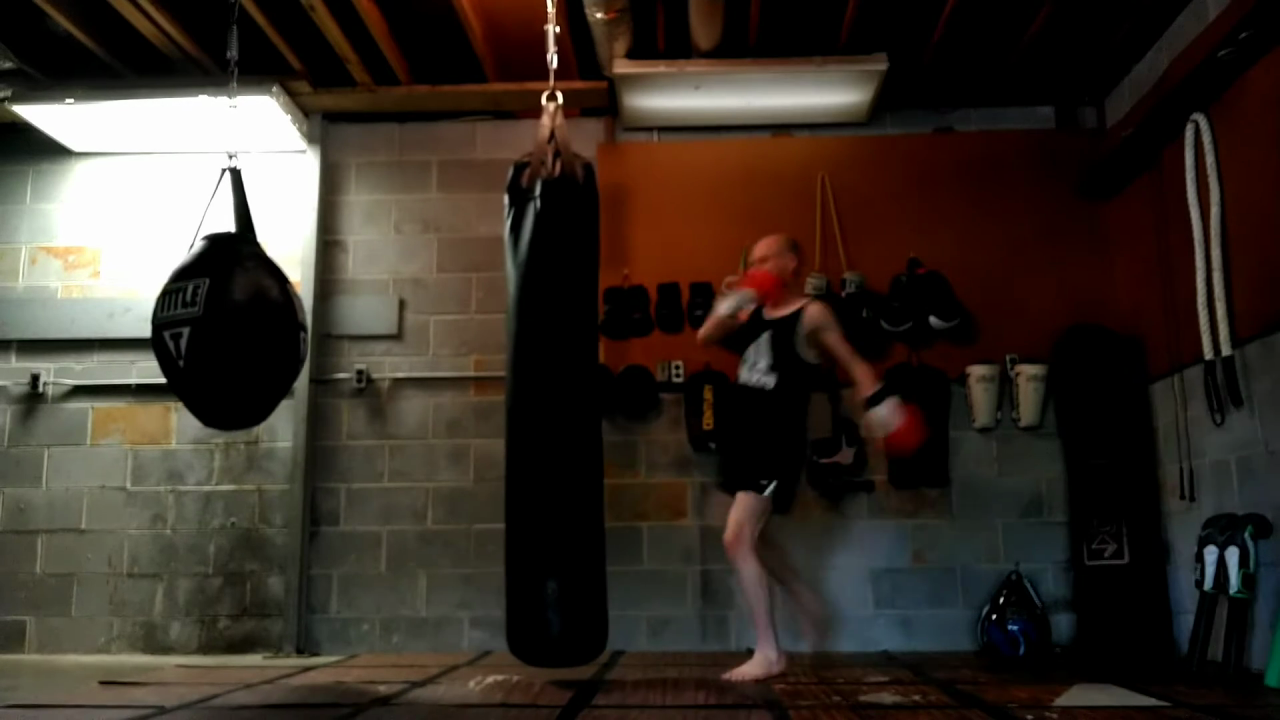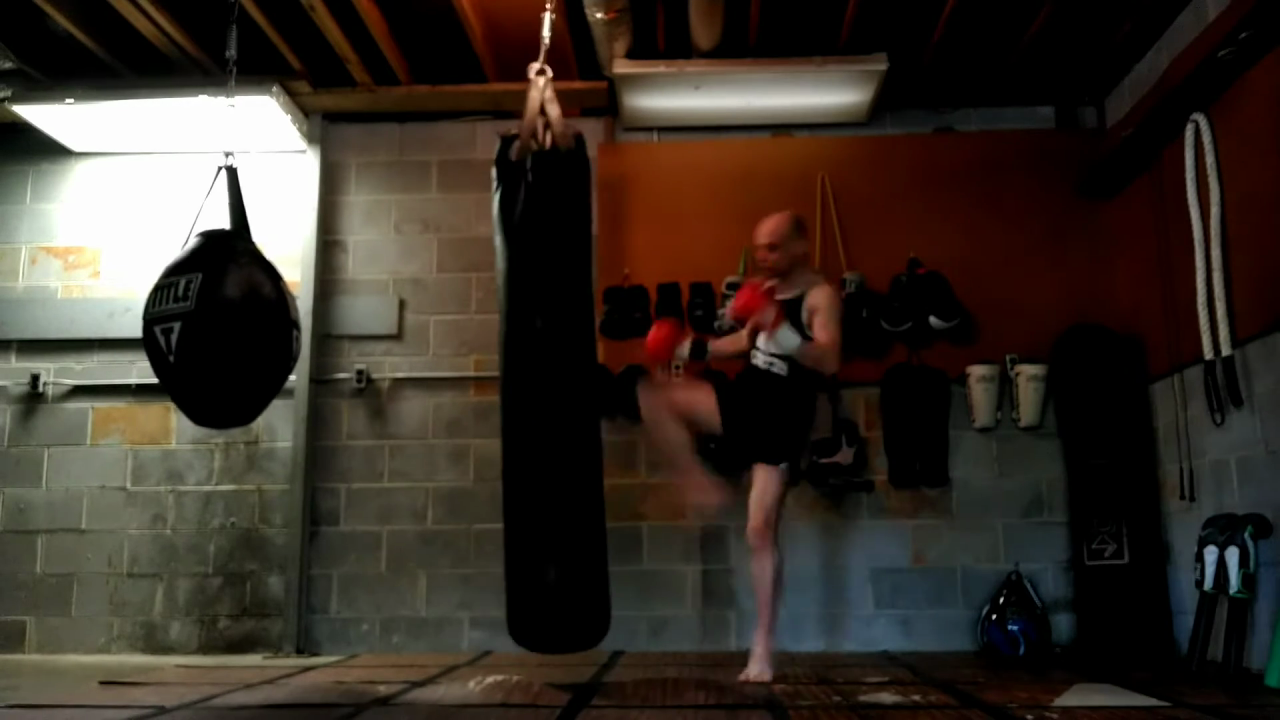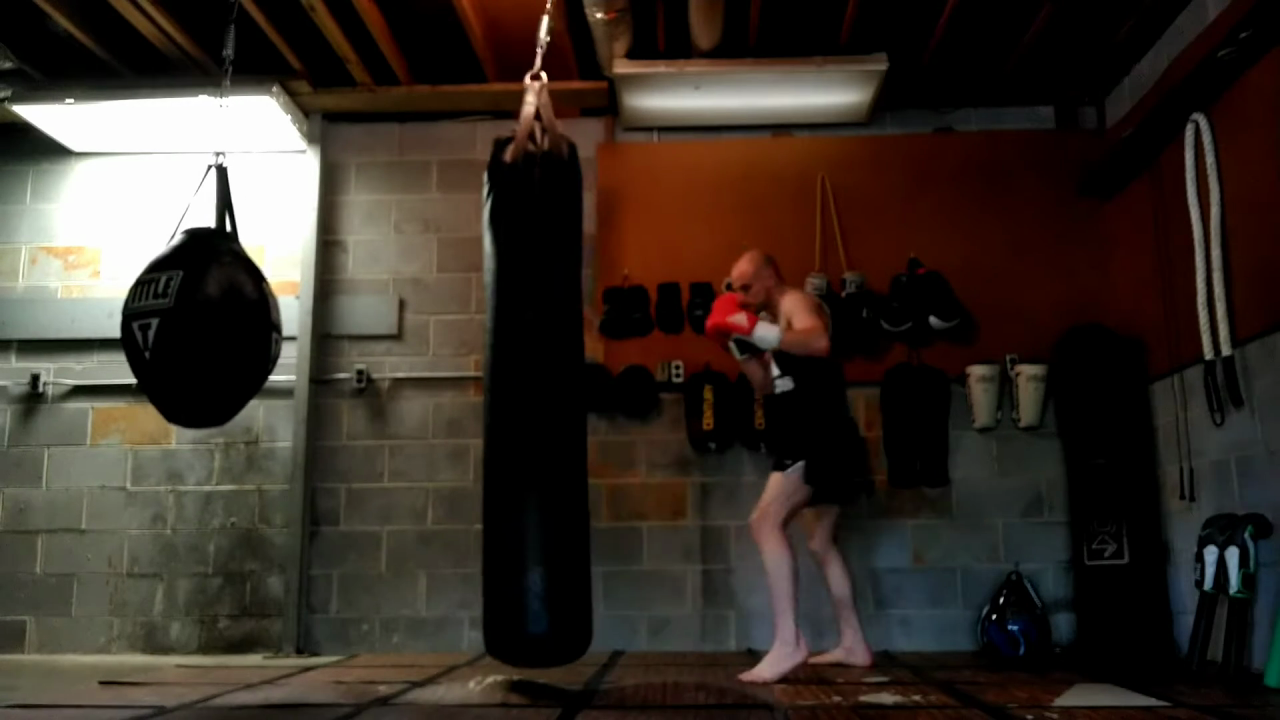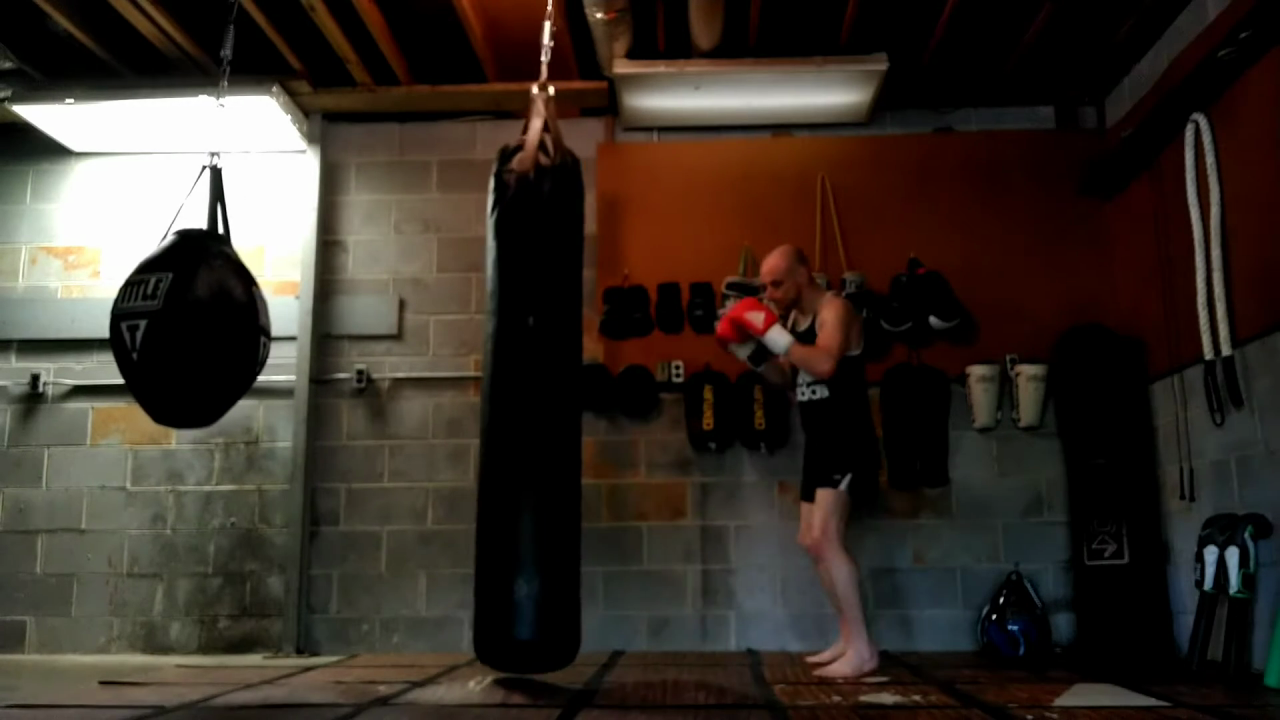
dt=0.4s
person 1, frame 1
left shoulder: (811, 314)
right shoulder: (754, 310)
left elbow: (852, 364)
right elbow: (707, 338)
right wrist: (734, 302)
left hip: (776, 443)
right hip: (744, 435)
left knee: (736, 540)
right knee: (755, 542)
left ankle: (767, 653)
right ankle: (807, 604)
person 1, frame 2
left shoulder: (822, 296)
right shoulder: (767, 291)
left elbow: (828, 362)
left wrist: (777, 329)
right wrist: (691, 349)
left hip: (784, 417)
right hip: (746, 400)
left knee: (760, 528)
right knee: (654, 393)
left ankle: (762, 645)
right ankle: (702, 485)
person 1, frame 3
left shoulder: (797, 302)
right shoulder: (776, 317)
left elbow: (819, 343)
right elbow: (767, 384)
left wrist: (752, 329)
right wrist: (738, 341)
left hip: (818, 436)
right hip: (810, 438)
left knee: (765, 522)
right knee: (820, 542)
left ankle: (787, 642)
right ankle: (854, 643)
person 1, frame 4
left shoulder: (835, 310)
right shoulder: (794, 317)
left elbow: (824, 366)
right elbow: (785, 374)
left wrist: (769, 331)
right wrist: (746, 348)
left hip: (846, 440)
right hip: (820, 442)
left knee: (824, 537)
right knee: (812, 541)
left ankle: (862, 650)
right ankle: (851, 636)
